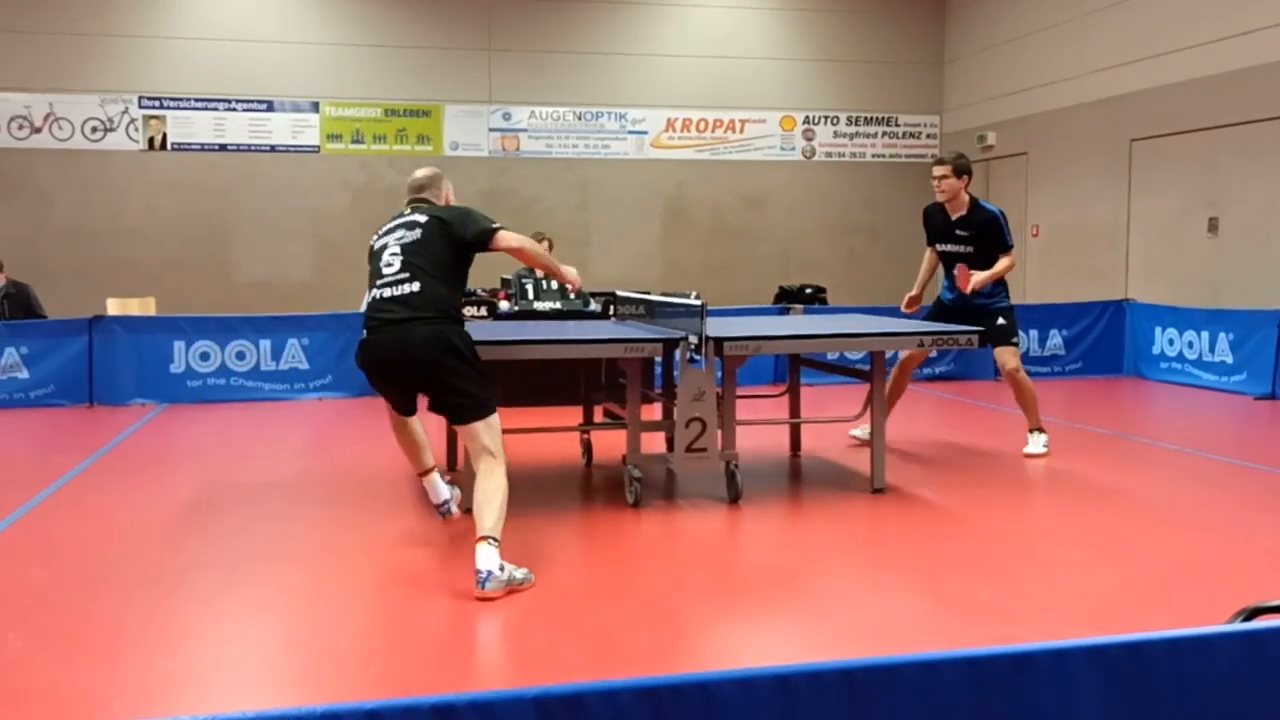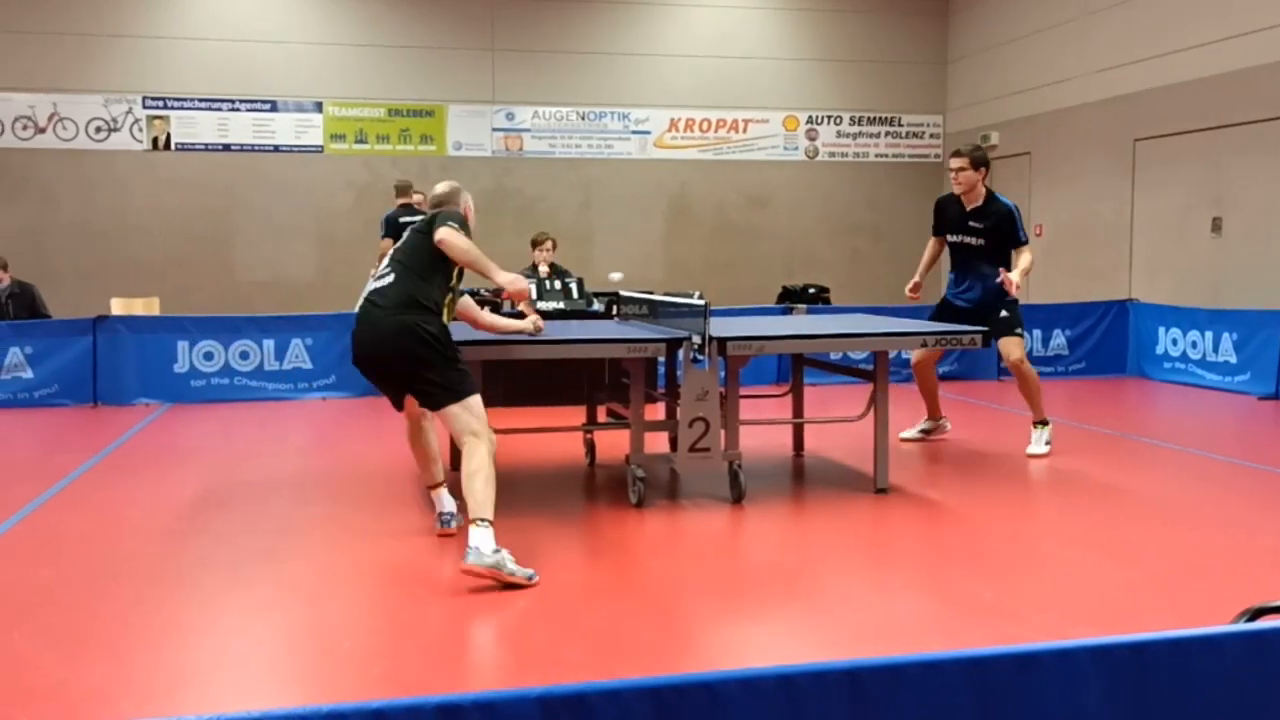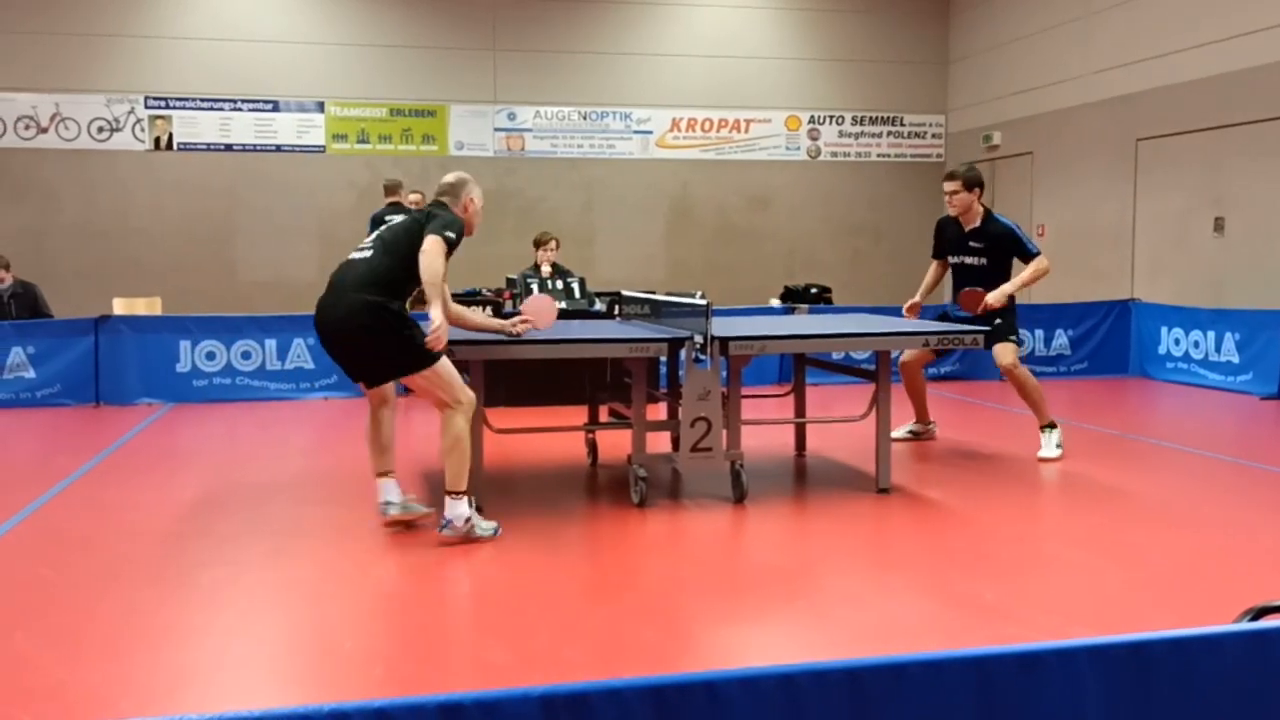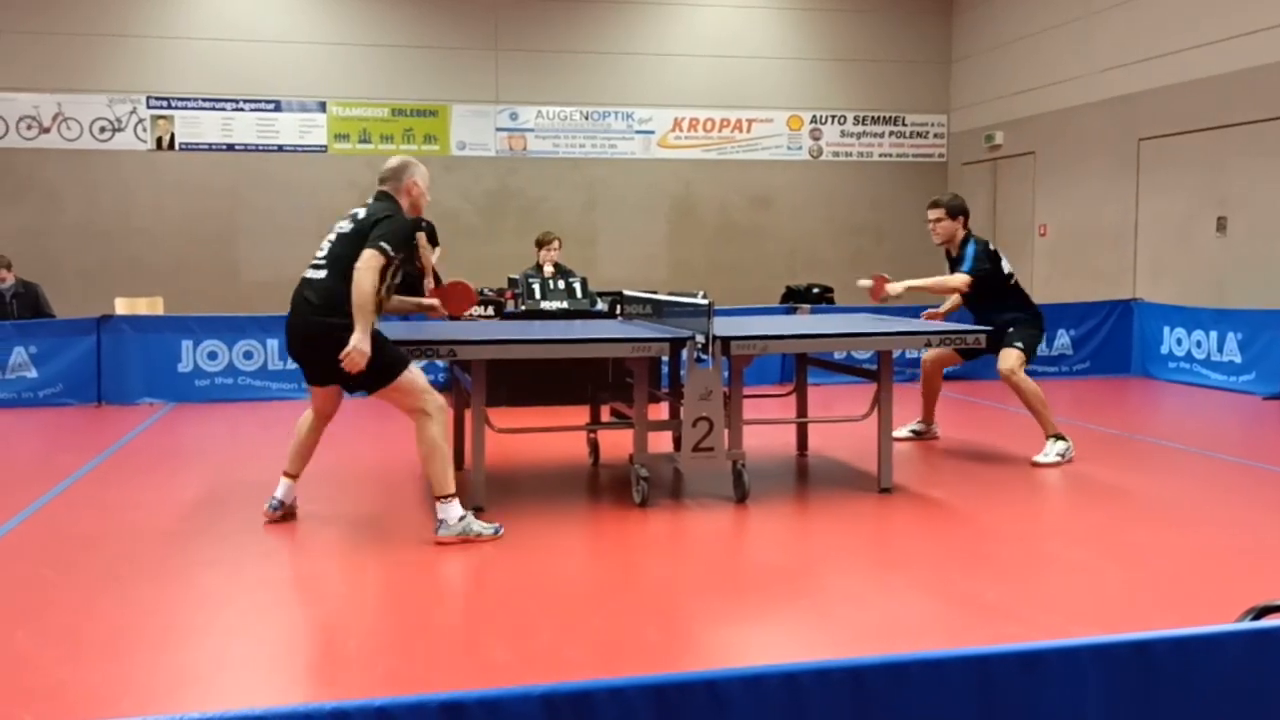
dt=0.2s
person 1, frame 1
left shoulder: (381, 237)
right shoulder: (450, 218)
right elbow: (513, 243)
right wrist: (559, 272)
left hip: (379, 347)
right hip: (438, 343)
left knee: (400, 411)
right knee: (489, 457)
left ankle: (438, 492)
right ankle: (489, 565)
person 1, frame 2
left shoulder: (420, 236)
right shoulder: (449, 222)
left elbow: (468, 314)
right elbow: (449, 239)
left wrist: (521, 325)
right wrist: (498, 274)
left hip: (367, 342)
right hip: (408, 334)
left knee: (415, 411)
right knee: (476, 438)
left ankle: (447, 508)
right ankle: (484, 548)
person 1, frame 3
left shoulder: (416, 221)
right shoulder: (447, 221)
left elbow: (448, 311)
right elbow: (431, 253)
left wrist: (503, 326)
right wrist: (436, 315)
left hip: (332, 314)
right hip: (368, 314)
left knee: (382, 400)
right knee: (459, 402)
left ankle: (390, 497)
right ankle: (457, 513)
person 1, frame 4
left shoulder: (360, 217)
right shoulder: (397, 222)
right elbow: (366, 269)
left wrist: (416, 306)
right wrist: (362, 333)
left hip: (301, 325)
right hip: (337, 330)
left knee: (323, 407)
right knee: (431, 410)
left ankle: (282, 497)
right ankle: (451, 516)
person 2, frame 1
left shoulder: (990, 216)
right shoulder: (931, 214)
left elbow: (1008, 259)
left wrist: (985, 276)
right wrist: (917, 290)
left hip: (991, 303)
right hip: (950, 302)
left knee: (1010, 367)
right knee: (908, 358)
left ankle: (1036, 431)
person 2, frame 2
left shoulder: (1003, 210)
right shoulder: (944, 205)
left elbow: (1024, 251)
left wrist: (1017, 275)
right wrist: (918, 276)
left hip: (996, 300)
right hip: (956, 300)
left knee: (1015, 358)
right knee: (920, 361)
left ankle: (1040, 425)
right ankle: (936, 420)
person 2, frame 3
left shoulder: (1001, 228)
right shoulder: (944, 227)
left elbow: (1041, 264)
left wrist: (1006, 290)
right wrist: (919, 297)
left hip: (996, 314)
right hip: (958, 314)
left knee: (1007, 362)
right knee: (908, 362)
left ankle: (1050, 429)
right ankle: (923, 423)
person 2, frame 4
left shoulder: (976, 250)
right shoulder: (952, 253)
left elbow: (960, 282)
left wrist: (907, 284)
right wrist: (945, 309)
left hip: (1018, 324)
right hip: (988, 325)
left knee: (1009, 369)
right knee: (931, 360)
left ankle: (1057, 440)
right ankle: (926, 423)
